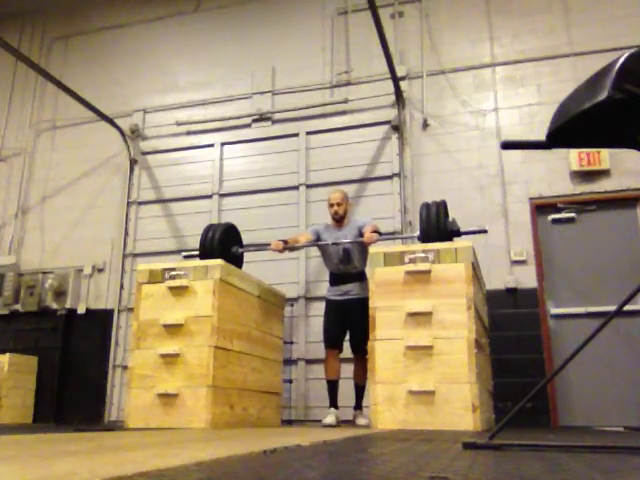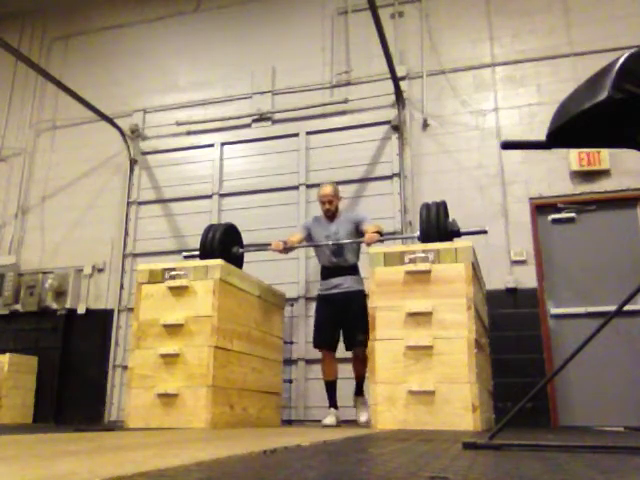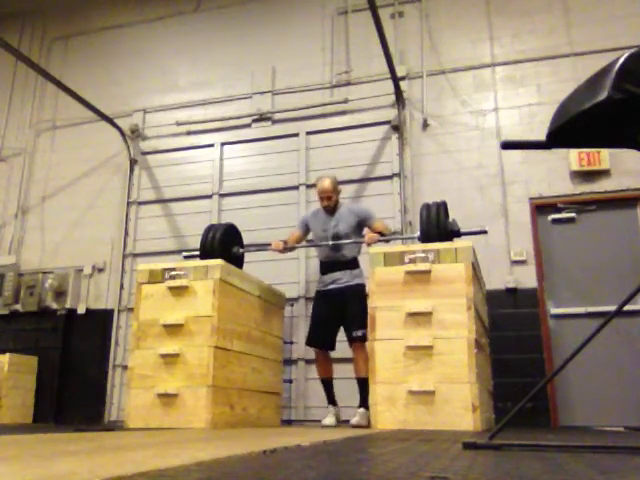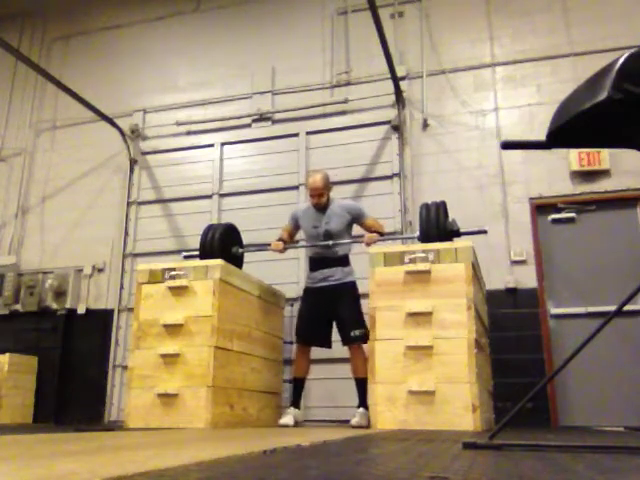
dt=0.4s
person 1, frame 1
left shoulder: (359, 225)
right shoulder: (321, 230)
left elbow: (371, 229)
right elbow: (301, 239)
left wrist: (372, 234)
right wrist: (284, 243)
left hip: (359, 296)
right hip: (334, 297)
left knee: (360, 354)
right knee: (331, 351)
left ankle: (358, 409)
right ankle: (333, 408)
person 1, frame 2
left shoulder: (353, 219)
right shoulder: (312, 224)
left elbow: (374, 229)
right elbow: (293, 241)
left wrist: (374, 234)
right wrist: (283, 245)
left hip: (352, 290)
right hip: (326, 293)
left knee: (358, 348)
right knee: (327, 350)
left ankle: (359, 395)
right ankle: (333, 408)
person 1, frame 3
left shoulder: (356, 211)
right shoulder: (310, 218)
left elbow: (385, 230)
right elbow: (294, 239)
left wrist: (376, 235)
right wrist: (283, 244)
left hip: (351, 285)
right hip: (324, 288)
left knee: (357, 343)
right knee: (318, 346)
left ankle: (363, 407)
right ankle: (332, 405)
person 1, frame 4
left shoulder: (348, 208)
right shoulder: (300, 213)
left elbow: (377, 227)
right elbow: (288, 233)
left wrist: (374, 235)
right wrist: (280, 242)
left hip: (342, 283)
right hip: (314, 286)
left knee: (354, 342)
right knee: (303, 344)
left ankle: (363, 407)
right ankle: (294, 407)
